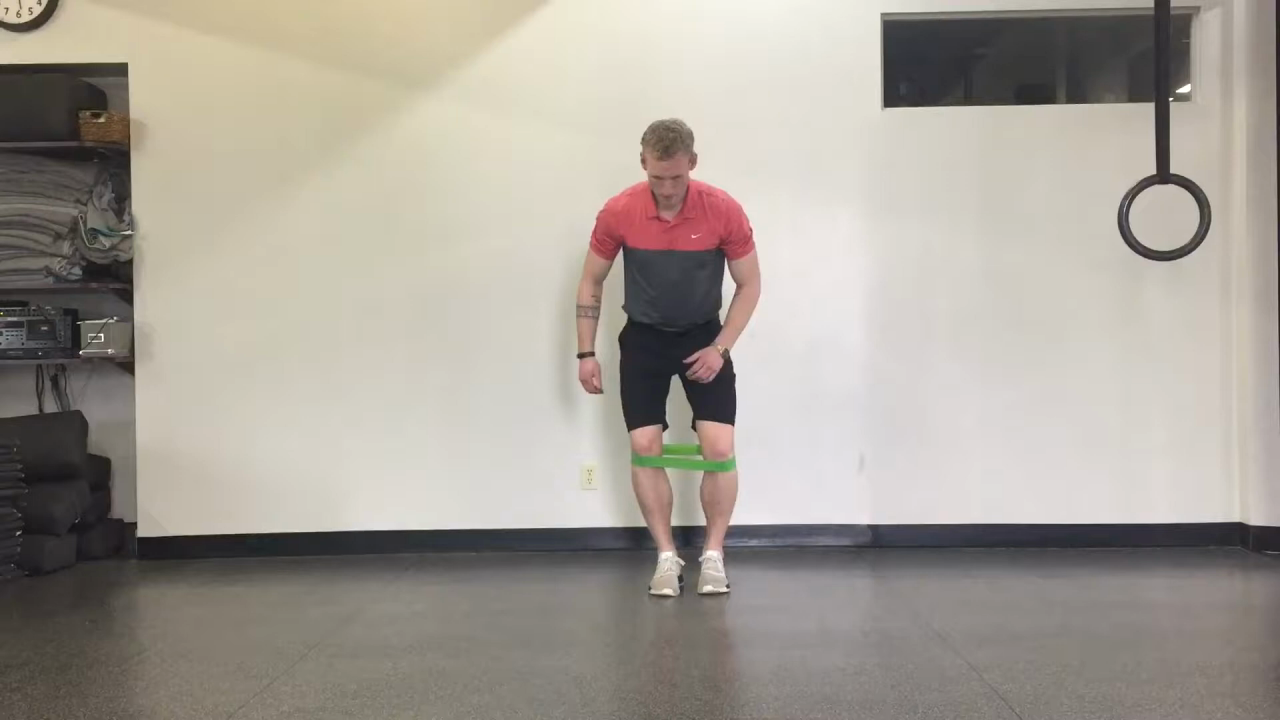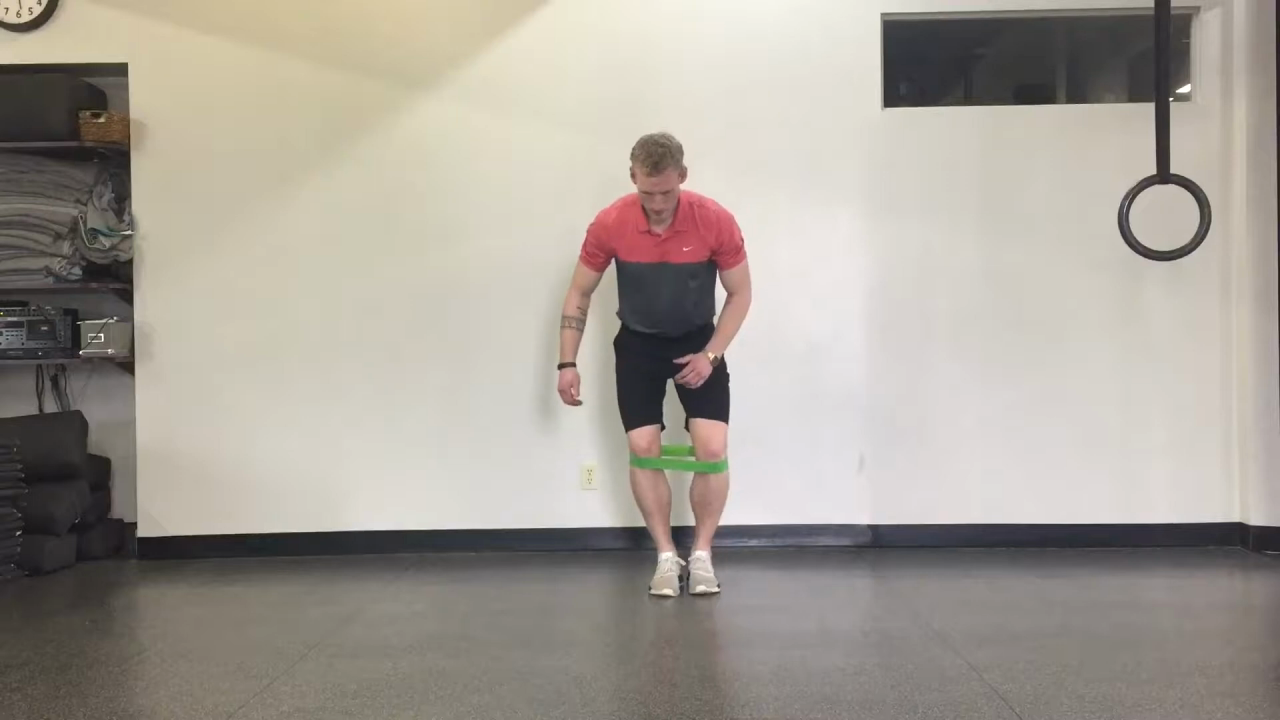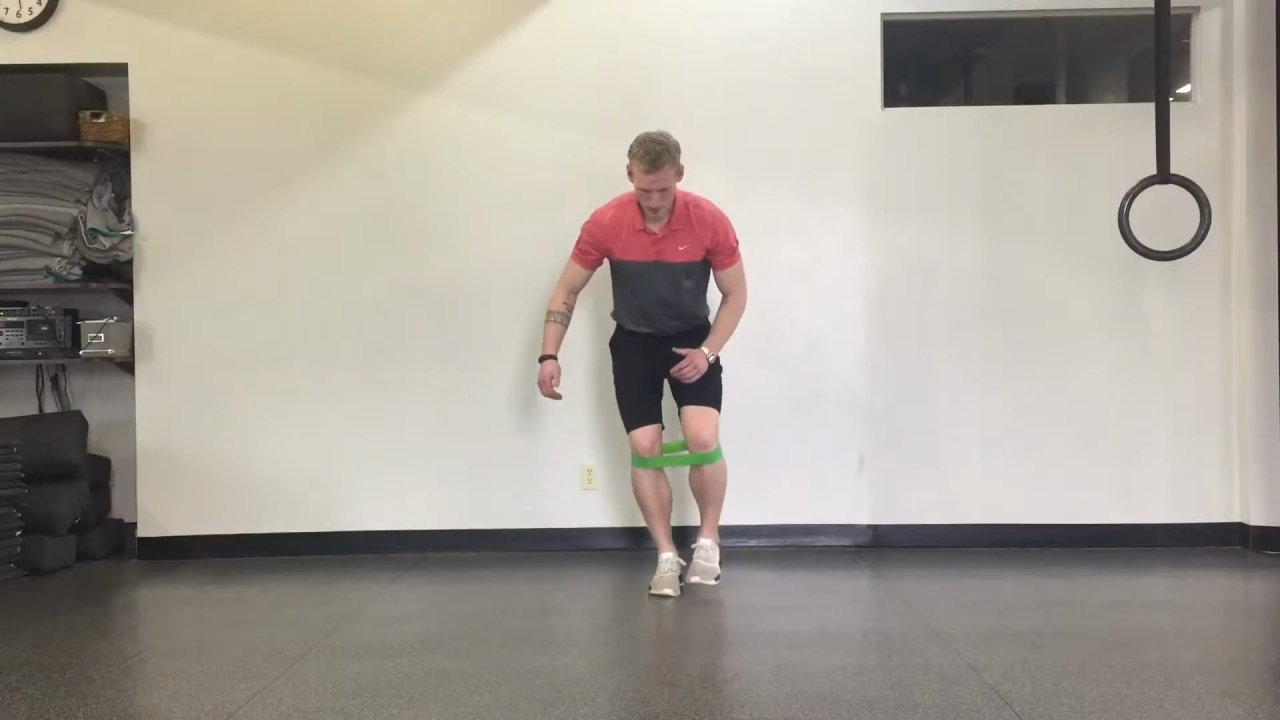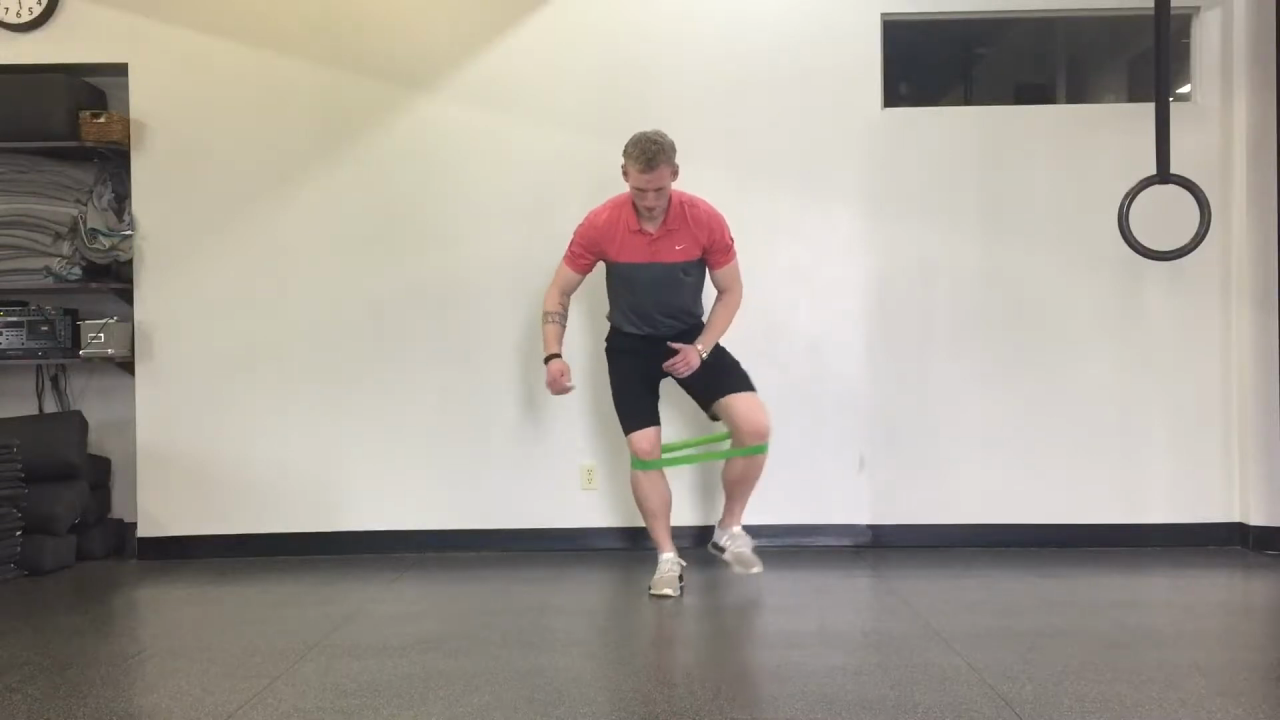
dt=0.5s
person 1, frame 1
left shoulder: (724, 211)
right shoulder: (617, 213)
left elbow: (749, 284)
right elbow: (591, 282)
left wrist: (720, 348)
right wrist: (586, 353)
left hip: (703, 337)
right hip: (642, 339)
left knee: (719, 448)
right knee: (645, 447)
left ankle: (713, 555)
right ankle: (666, 557)
person 1, frame 2
left shoulder: (716, 221)
right shoulder: (609, 225)
left elbow: (740, 294)
right elbow: (579, 294)
left wrist: (711, 354)
right wrist: (567, 363)
left hip: (697, 341)
right hip: (638, 344)
left knee: (712, 448)
right knee: (643, 448)
left ankle: (701, 555)
right ankle: (666, 557)
person 1, frame 3
left shoulder: (710, 221)
right shoulder: (605, 223)
left elbow: (735, 294)
right elbow: (567, 290)
left wrist: (707, 352)
right wrist: (549, 355)
left hip: (692, 339)
right hip: (634, 342)
left knee: (703, 438)
right knee: (644, 447)
left ankle: (707, 541)
right ankle: (667, 557)
person 1, frame 4
left shoulder: (704, 220)
right shoulder: (599, 225)
left elbow: (731, 291)
right elbow: (558, 292)
left wrist: (701, 348)
right wrist: (553, 356)
left hip: (689, 339)
right hip: (629, 345)
left knee: (754, 426)
right knee: (644, 451)
left ankle: (730, 529)
right ankle: (667, 558)
